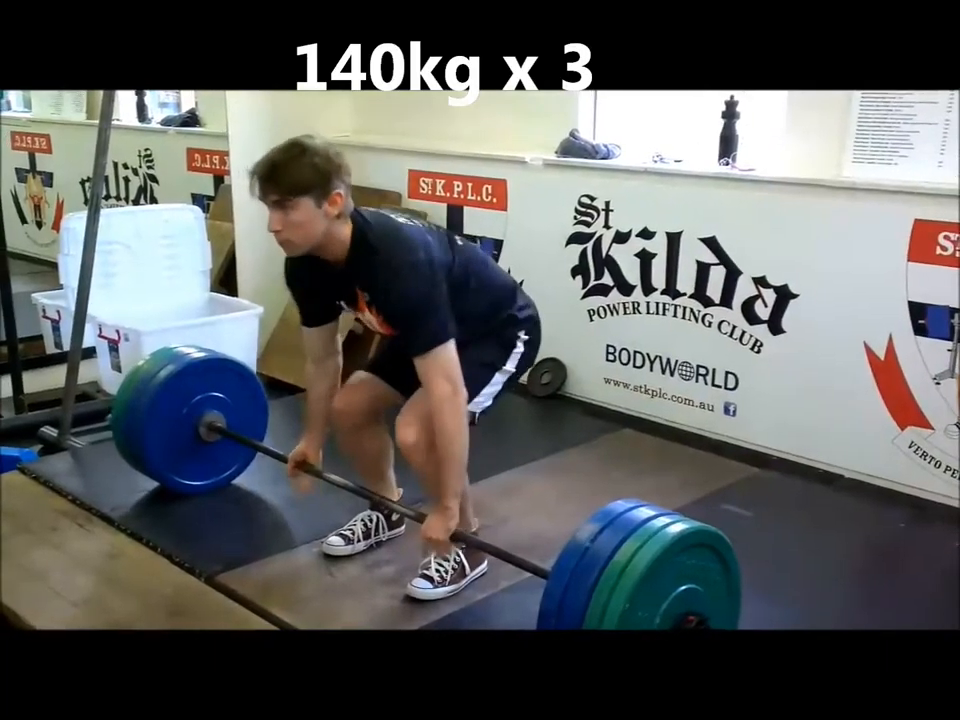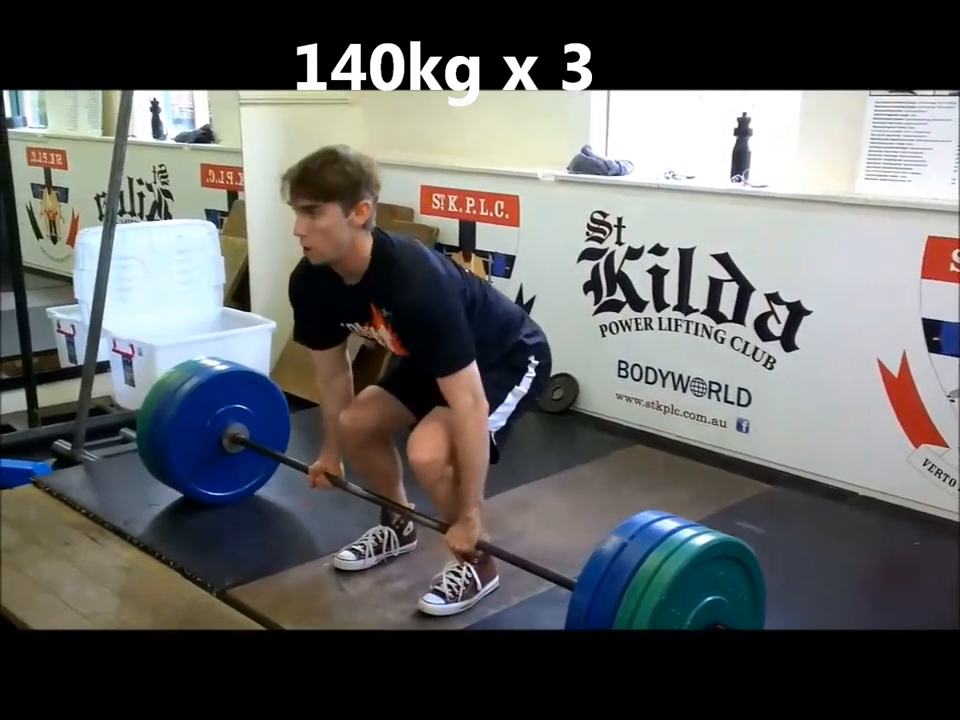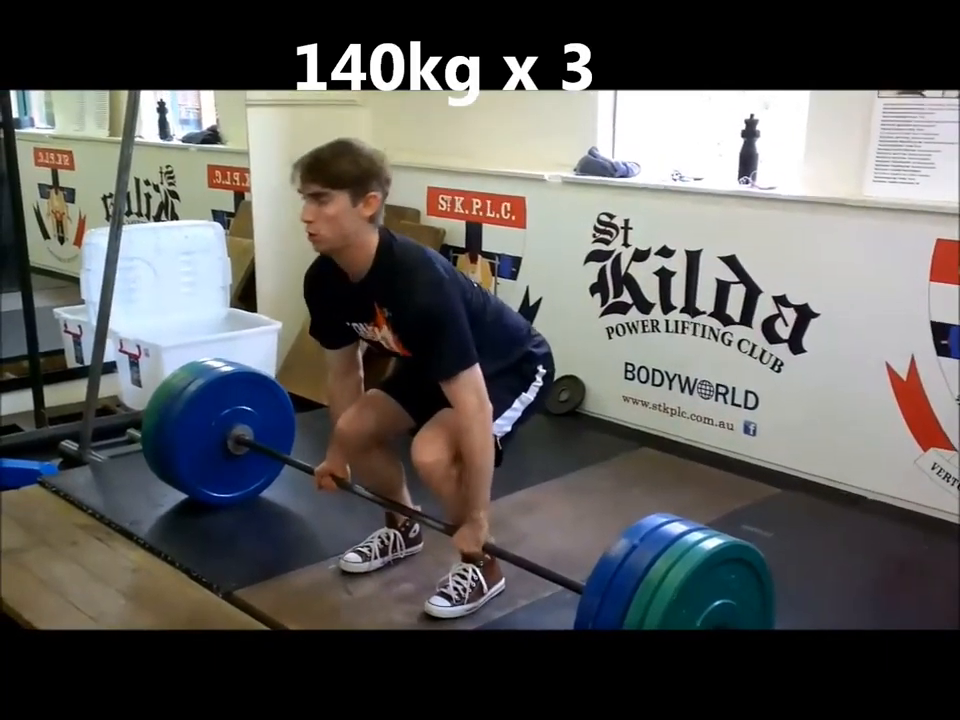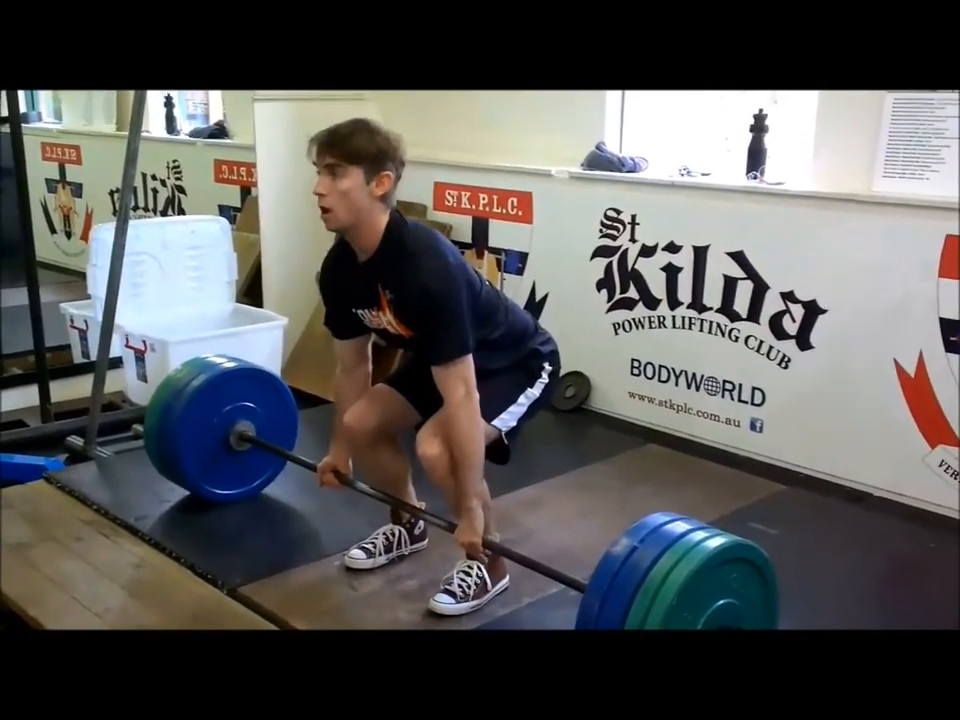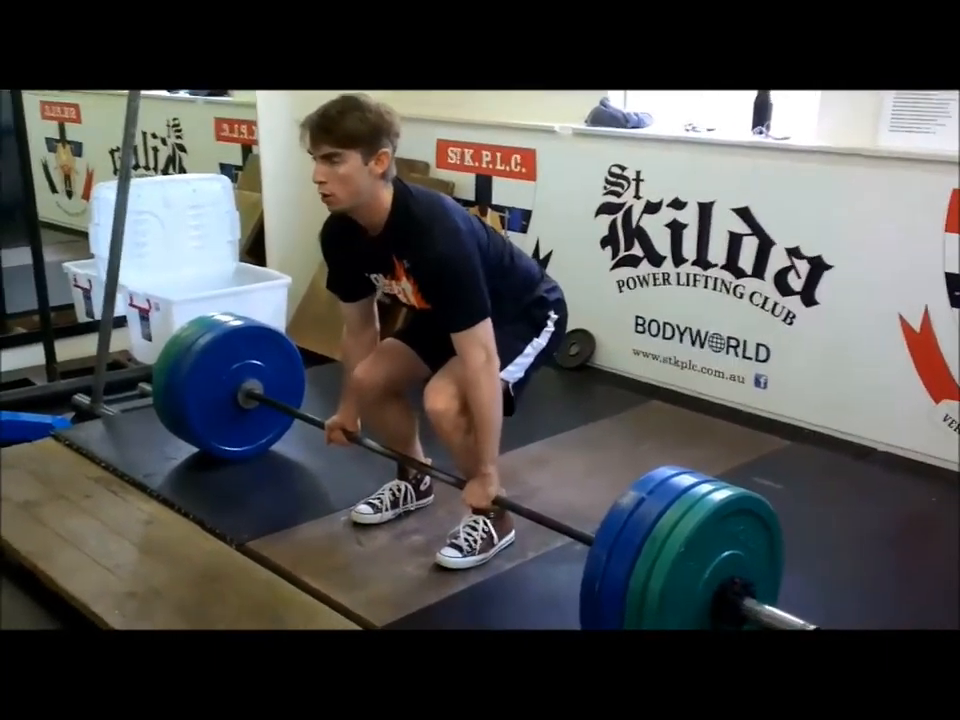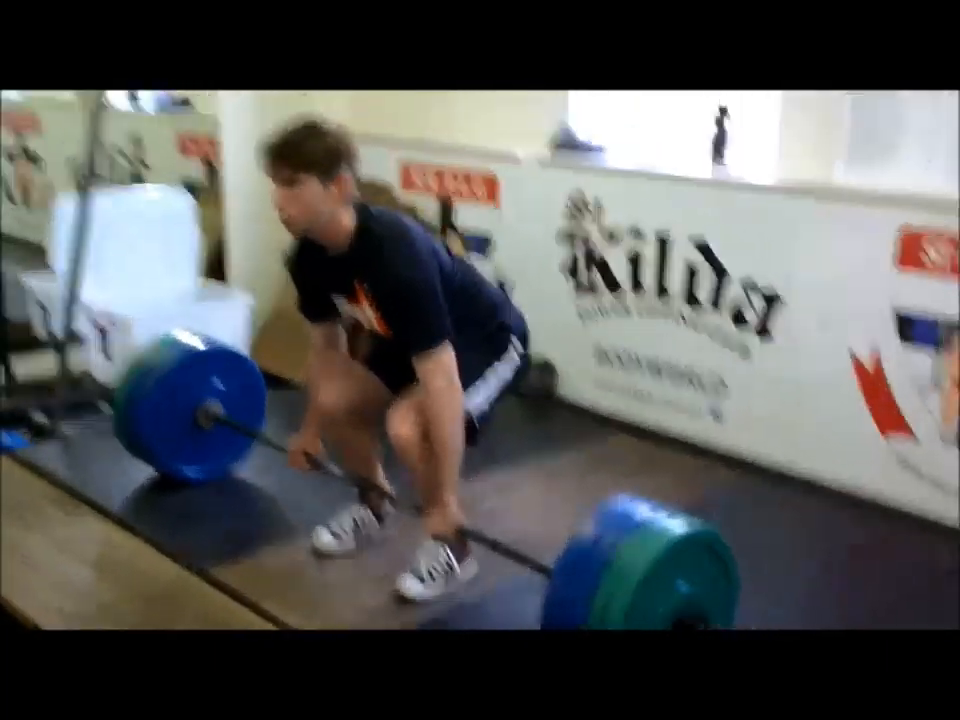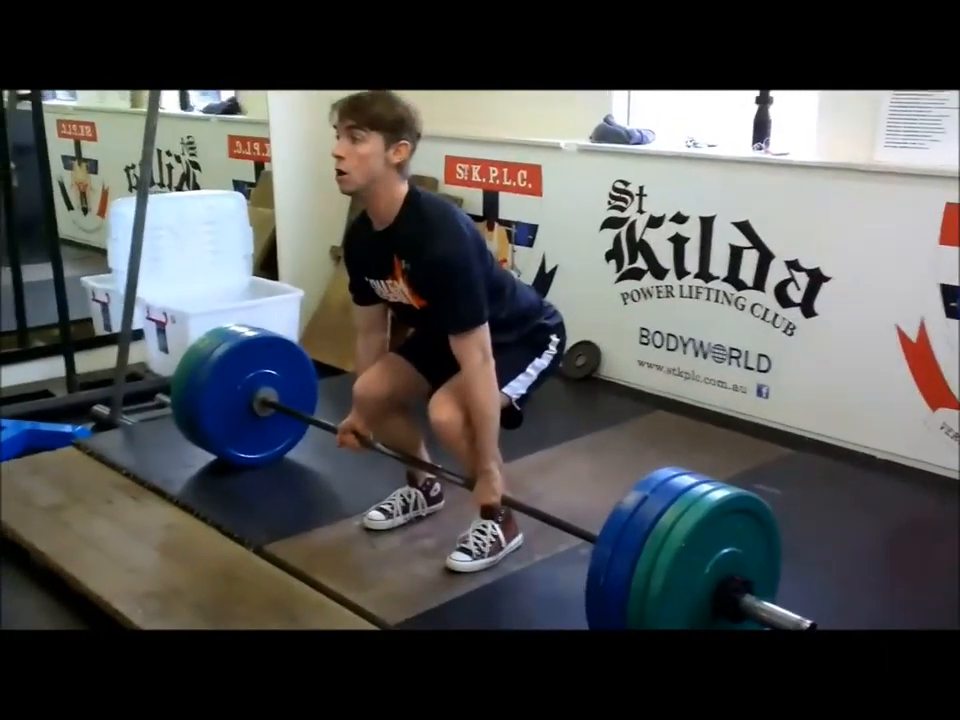
dt=0.7s
person 1, frame 1
left shoulder: (399, 262)
right shoulder: (306, 263)
left elbow: (446, 391)
right elbow: (321, 357)
left wrist: (446, 509)
right wrist: (312, 439)
left hip: (499, 327)
right hip: (433, 325)
left knee: (416, 430)
right knee: (349, 406)
left ankle: (467, 545)
right ankle: (386, 510)
person 1, frame 2
left shoulder: (418, 284)
right shoulder: (310, 283)
left elbow: (469, 404)
right elbow: (331, 371)
left wrist: (470, 516)
right wrist: (330, 452)
left hip: (511, 356)
right hip: (434, 356)
left knee: (428, 450)
right knee: (357, 424)
left ankle: (477, 563)
right ankle: (398, 527)
person 1, frame 3
left shoulder: (422, 285)
right shoulder: (324, 280)
left elbow: (475, 407)
right elbow: (344, 370)
left wrist: (475, 520)
right wrist: (335, 454)
left hip: (513, 365)
right hip: (431, 363)
left knee: (432, 454)
right knee: (355, 430)
left ankle: (482, 565)
right ankle: (402, 528)
person 1, frame 4
left shoulder: (428, 269)
right shoulder: (340, 267)
left elbow: (461, 395)
right elbow: (353, 364)
left wrist: (470, 511)
right wrist: (338, 447)
left hip: (518, 360)
right hip: (438, 357)
left knee: (435, 448)
right knee: (361, 425)
left ankle: (488, 564)
right ankle: (407, 526)
person 1, frame 5
left shoulder: (438, 235)
right shoulder: (341, 234)
left elbow: (479, 359)
right elbow: (359, 326)
left wrist: (485, 473)
right wrist: (347, 408)
left hip: (526, 311)
right hip: (447, 312)
left knee: (443, 401)
right knee: (370, 380)
left ankle: (492, 516)
right ankle: (413, 480)
person 1, frame 6
left shoulder: (400, 256)
right shoulder: (310, 255)
left elbow: (440, 383)
right elbow: (325, 345)
left wrist: (445, 502)
right wrist: (309, 430)
left hip: (488, 336)
right hip: (412, 336)
left knee: (407, 428)
right knee: (335, 404)
left ankle: (451, 543)
right ankle: (374, 507)
person 1, frame 7
left shoulder: (441, 237)
right shoulder: (361, 237)
left elbow: (477, 360)
right elbow: (371, 329)
left wrist: (489, 472)
right wrist: (357, 411)
left hip: (526, 333)
left knee: (447, 412)
right knee: (372, 393)
left ankle: (499, 520)
right ankle: (423, 487)
